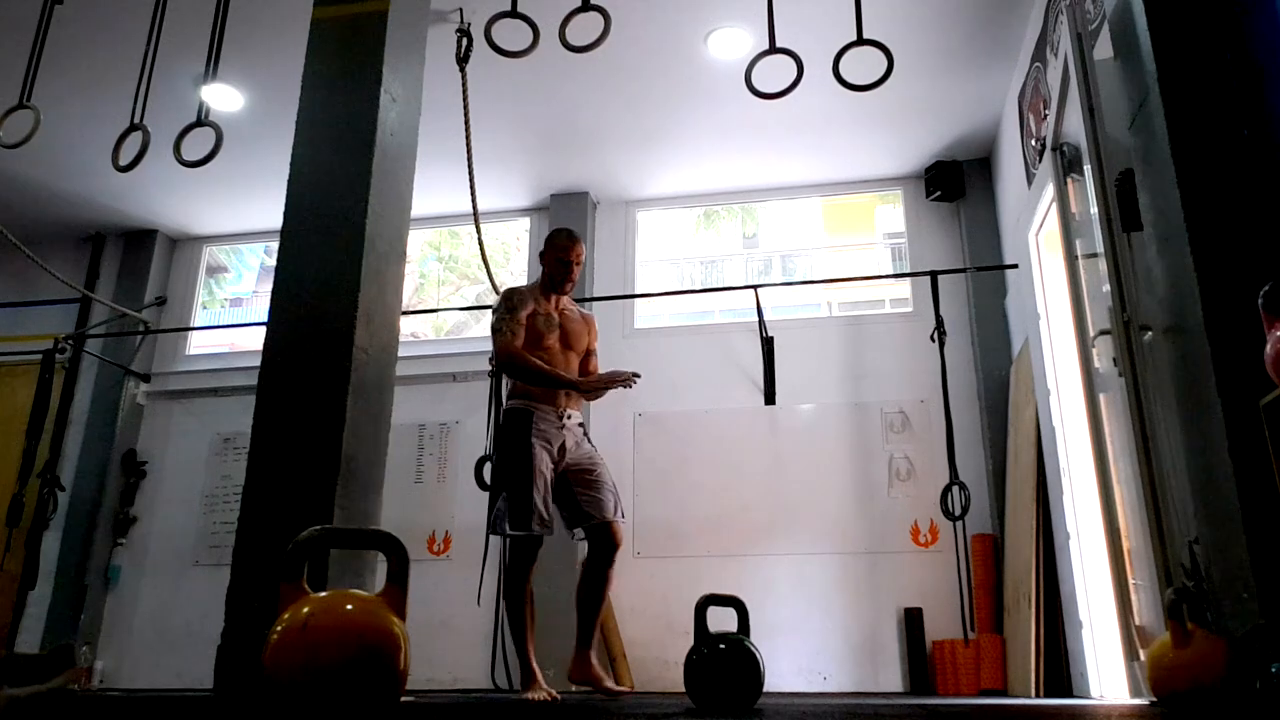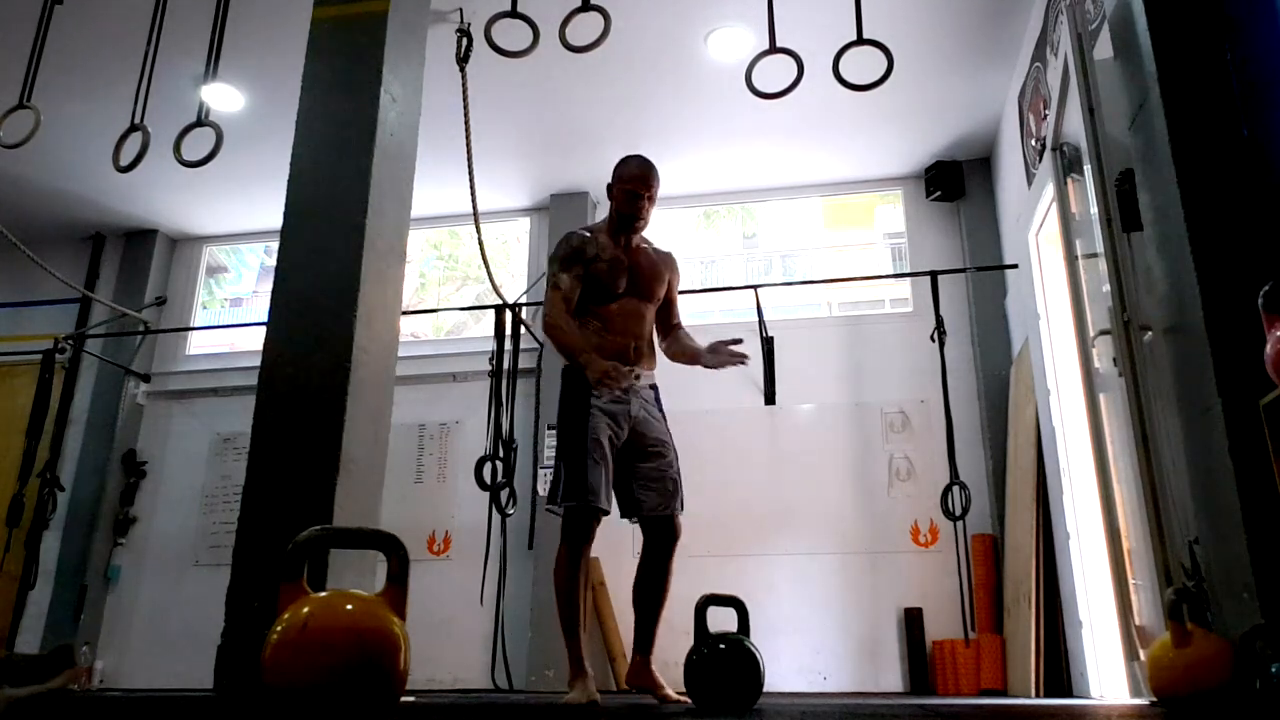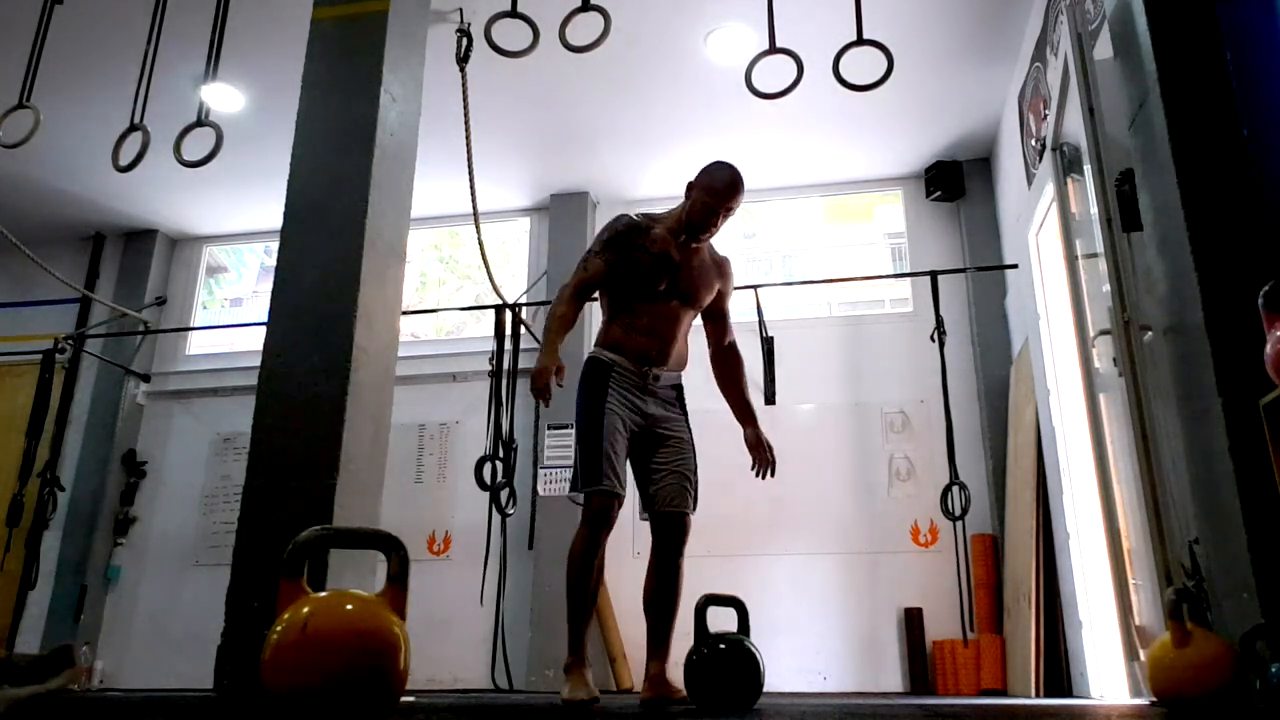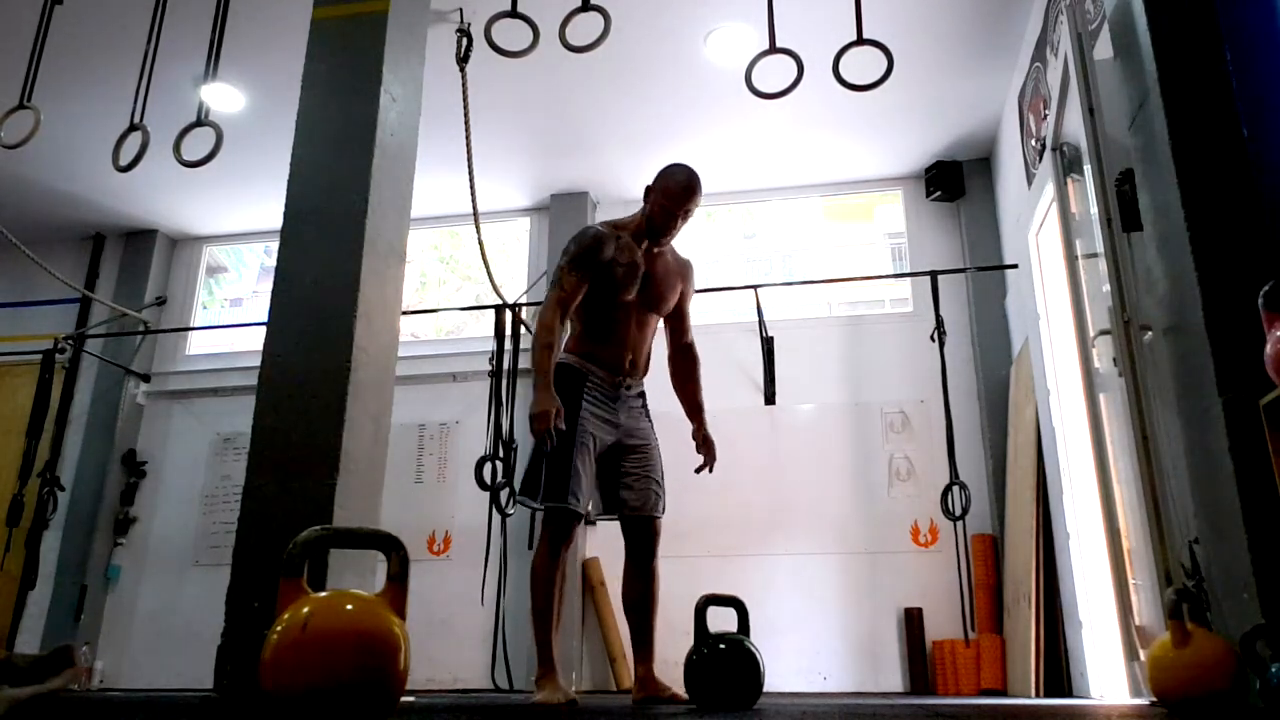
dt=1s
person 1, frame 1
left shoulder: (585, 320)
right shoulder: (517, 302)
right elbow: (507, 357)
left wrist: (601, 384)
right wrist: (582, 378)
left hip: (574, 430)
right hip: (530, 424)
left knee: (608, 536)
right knee: (525, 549)
left ankle: (584, 660)
right ankle: (530, 675)
person 1, frame 2
left shoulder: (663, 263)
right shoulder: (579, 245)
left elbow: (670, 334)
right elbow: (555, 315)
left wrist: (706, 355)
right wrist: (588, 360)
left hip: (645, 397)
right hip: (592, 393)
left knee: (664, 531)
right knee: (581, 524)
left ankle: (643, 665)
right ankle: (579, 672)
person 1, frame 3
left shoulder: (718, 269)
right shoulder: (630, 232)
left elbow: (723, 348)
right elbow: (573, 292)
left wrist: (750, 424)
right wrist: (549, 352)
left hip: (668, 395)
right hip: (612, 378)
left knee: (673, 529)
right knee: (600, 510)
left ankle: (656, 674)
right ankle: (575, 663)
person 1, frame 4
left shoulder: (678, 270)
right shoulder: (597, 242)
left elbow: (682, 350)
right elbow: (551, 316)
left wrist: (699, 422)
right wrist: (542, 389)
left hip: (632, 404)
right hip: (578, 391)
left knee: (645, 533)
right knee: (561, 526)
left ankle: (644, 674)
right ankle: (547, 674)
